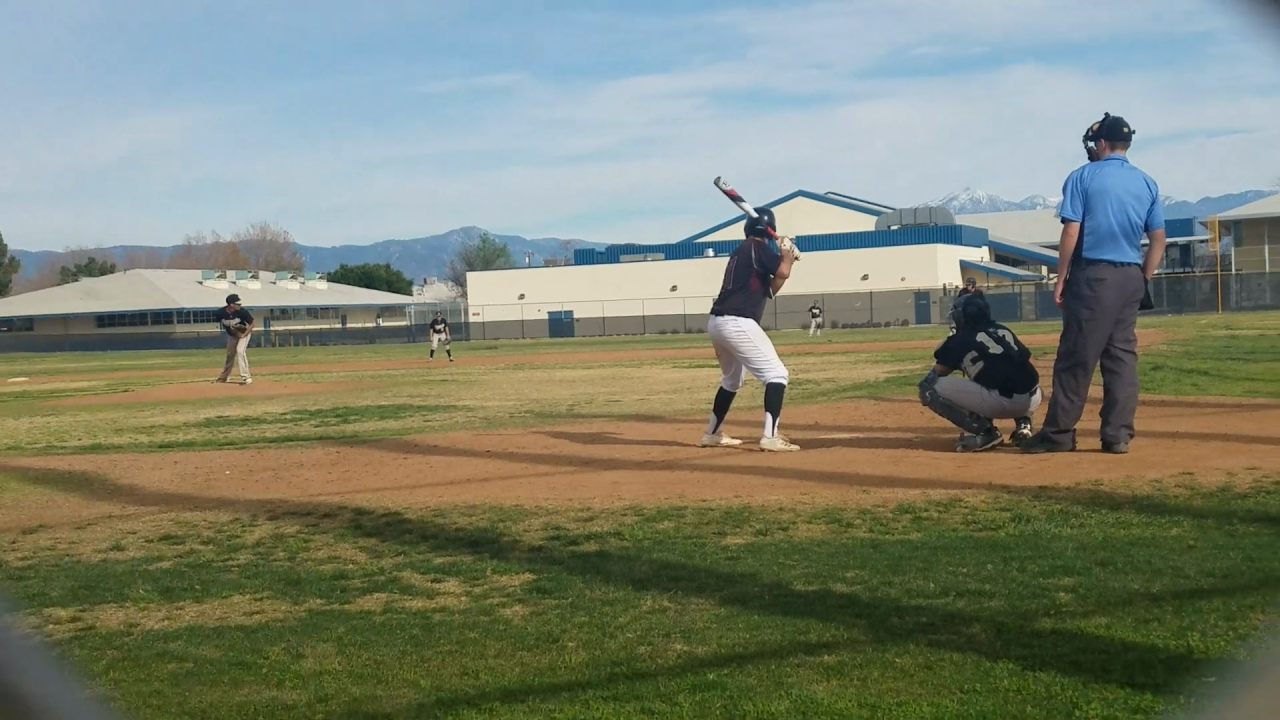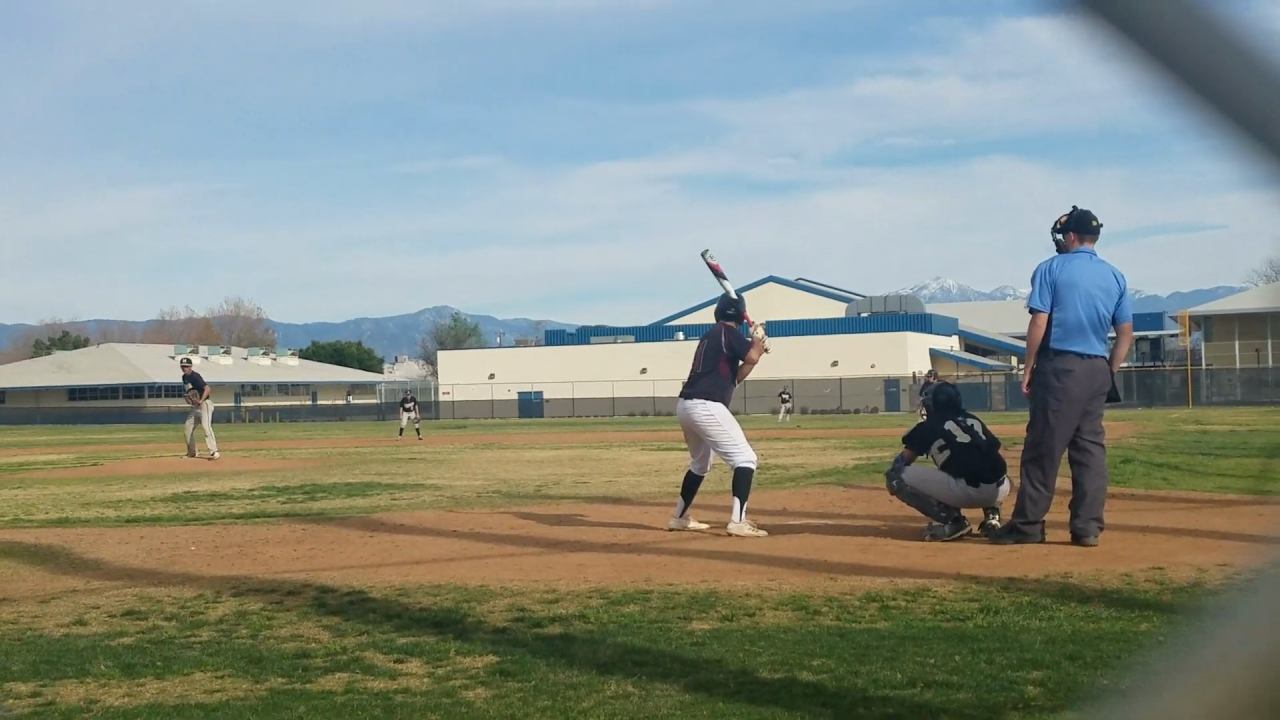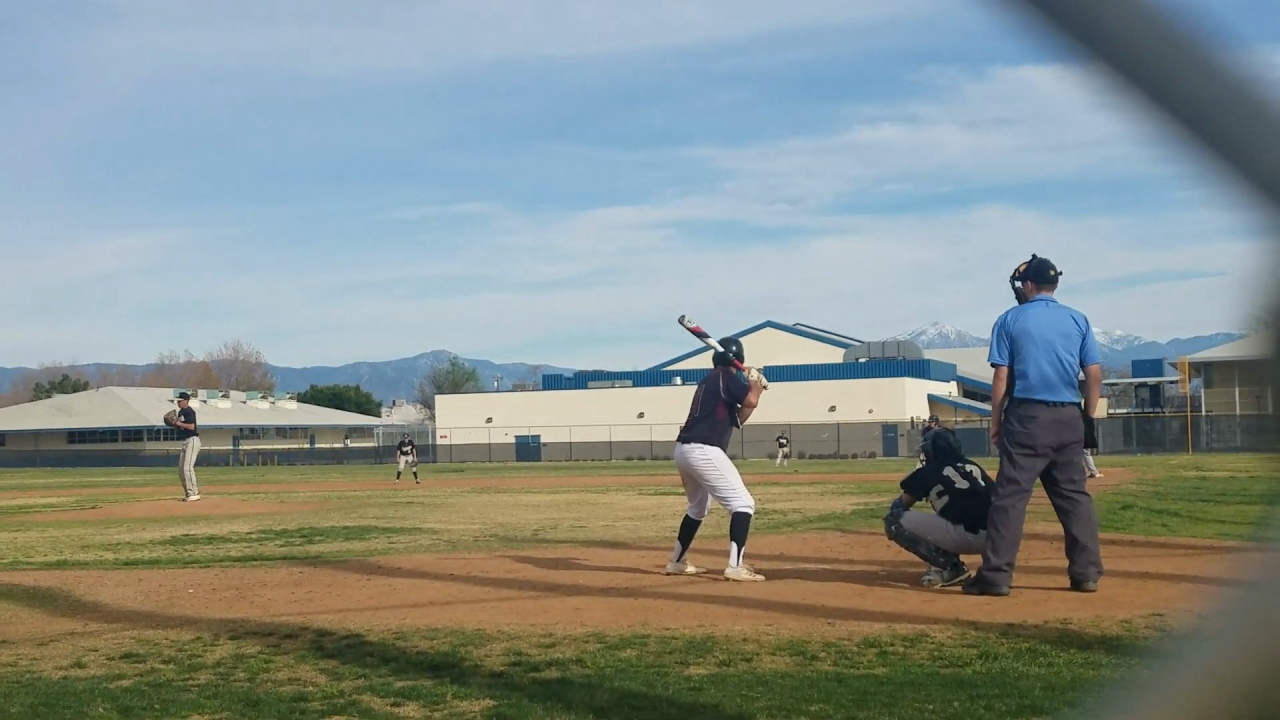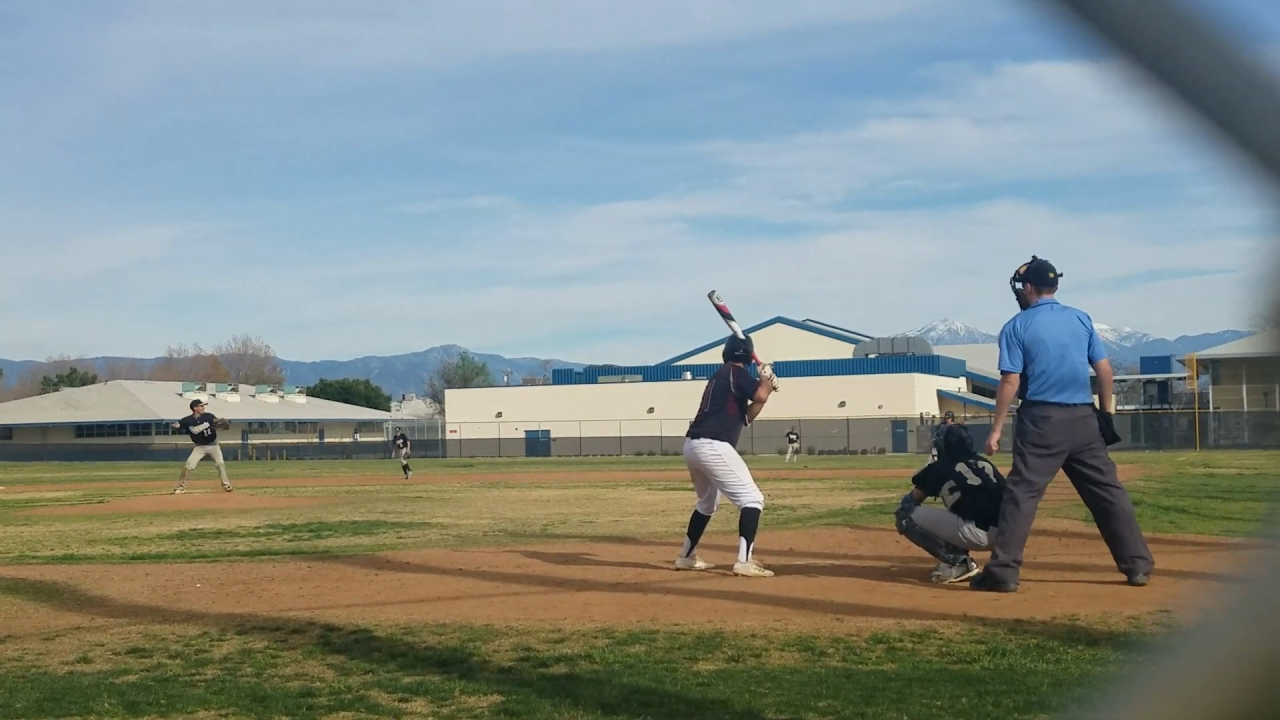
dt=0.7s
person 1, frame 1
left shoulder: (1083, 177)
right shoulder: (1147, 184)
left elbow: (1071, 233)
right elbow: (1158, 240)
left wrist: (1061, 278)
right wrist: (1143, 280)
left hip: (1092, 276)
right hip: (1130, 277)
left knee: (1077, 356)
right knee: (1123, 356)
left ankle: (1058, 433)
right ankle: (1119, 434)
person 1, frame 2
left shoulder: (1051, 268)
right shoulder: (1115, 276)
left elbow: (1039, 324)
right elbow: (1125, 333)
left wrist: (1028, 368)
right wrist: (1109, 372)
left hip: (1059, 367)
right hip: (1097, 370)
left knee: (1043, 447)
right knee: (1091, 447)
left ankle: (1028, 524)
right ankle: (1088, 526)
person 1, frame 3
left shoulder: (1010, 320)
right shoulder: (1078, 320)
left elbow: (1001, 377)
right elbow: (1094, 374)
left wrist: (996, 420)
right wrist: (1089, 417)
left hip: (1026, 417)
right hip: (1069, 417)
left knee: (1010, 496)
right knee: (1074, 494)
left ankle: (996, 575)
right ankle: (1086, 570)
person 1, frame 4
left shoulder: (1016, 326)
right shoulder: (1082, 319)
left elbow: (1012, 382)
right elbow: (1104, 370)
left wrist: (997, 428)
right wrist: (1105, 414)
left hip: (1041, 419)
right hip: (1083, 417)
left knee: (1022, 493)
right knee: (1107, 490)
left ankle: (1002, 571)
right ankle: (1137, 564)
person 2, frame 1
left shoulder: (740, 251)
right shoulder: (757, 248)
left elbow: (769, 290)
right elbow: (783, 272)
left wrist: (788, 258)
right wrist: (786, 252)
left hip: (718, 323)
right hip: (737, 323)
left knee: (732, 379)
right knee: (776, 374)
left ankle: (712, 433)
right ankle: (770, 437)
person 2, frame 2
left shoulder: (710, 336)
right shoulder: (727, 332)
left elbow: (735, 378)
right elbow: (752, 358)
left wrist: (758, 348)
right wrist: (757, 340)
left hip: (687, 406)
right hip: (706, 406)
left knee: (700, 463)
right knee: (745, 458)
left ankle: (679, 517)
right ankle: (738, 521)
person 2, frame 3
left shoulder: (709, 381)
right shoulder: (725, 377)
left elbow: (738, 419)
right elbow: (751, 402)
left wrist: (755, 389)
right wrist: (753, 383)
left hip: (684, 451)
right hip: (704, 451)
left knee: (698, 508)
right knee: (742, 503)
left ankle: (677, 561)
right ankle: (735, 566)
person 2, frame 4
left shoulder: (719, 376)
right shoulder: (736, 372)
left elbow: (746, 416)
right elbow: (760, 396)
left wrist: (766, 388)
right wrist: (766, 379)
left hip: (693, 446)
right hip: (713, 447)
left knee: (707, 503)
right knee: (751, 498)
left ankle: (686, 557)
right ankle: (744, 561)
person 3, frame 1
left shoulder: (959, 340)
right shoulder: (1004, 331)
left elbow: (935, 376)
right elbow: (1028, 364)
left hip: (999, 402)
right hip: (1032, 399)
left knee: (928, 387)
left ankle: (983, 431)
right ankle: (1023, 423)
person 3, frame 2
left shoulder: (928, 426)
right shoulder: (974, 420)
left elbow: (902, 462)
right elbow: (996, 454)
left hip: (967, 491)
right hip: (1000, 490)
left knee: (895, 476)
left ankle: (951, 520)
right ankle: (992, 514)
person 3, frame 3
left shoulder: (928, 472)
right shoulder: (973, 467)
left elbow: (898, 507)
left hip: (966, 537)
left knee: (894, 521)
left ankle: (949, 566)
person 3, frame 4
left shoulder: (939, 468)
right shoulder: (985, 464)
left elbow: (909, 502)
left hip: (978, 534)
left knee: (905, 515)
left ankle: (957, 562)
